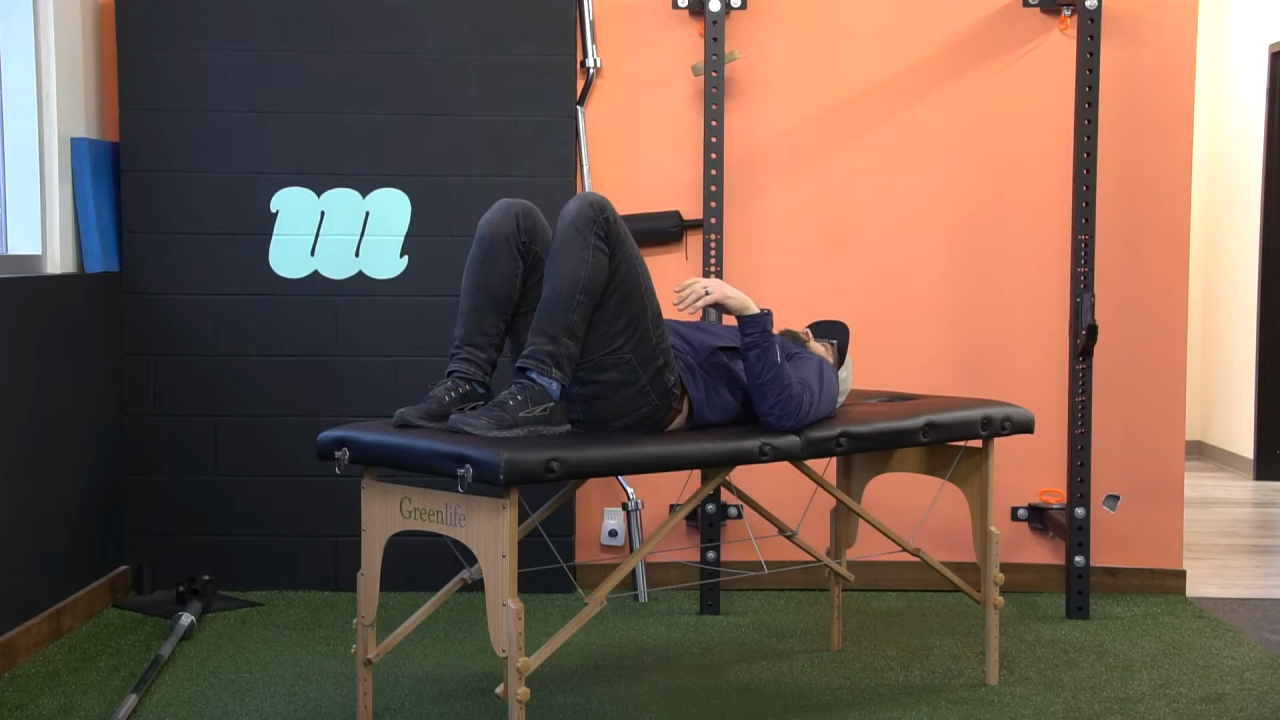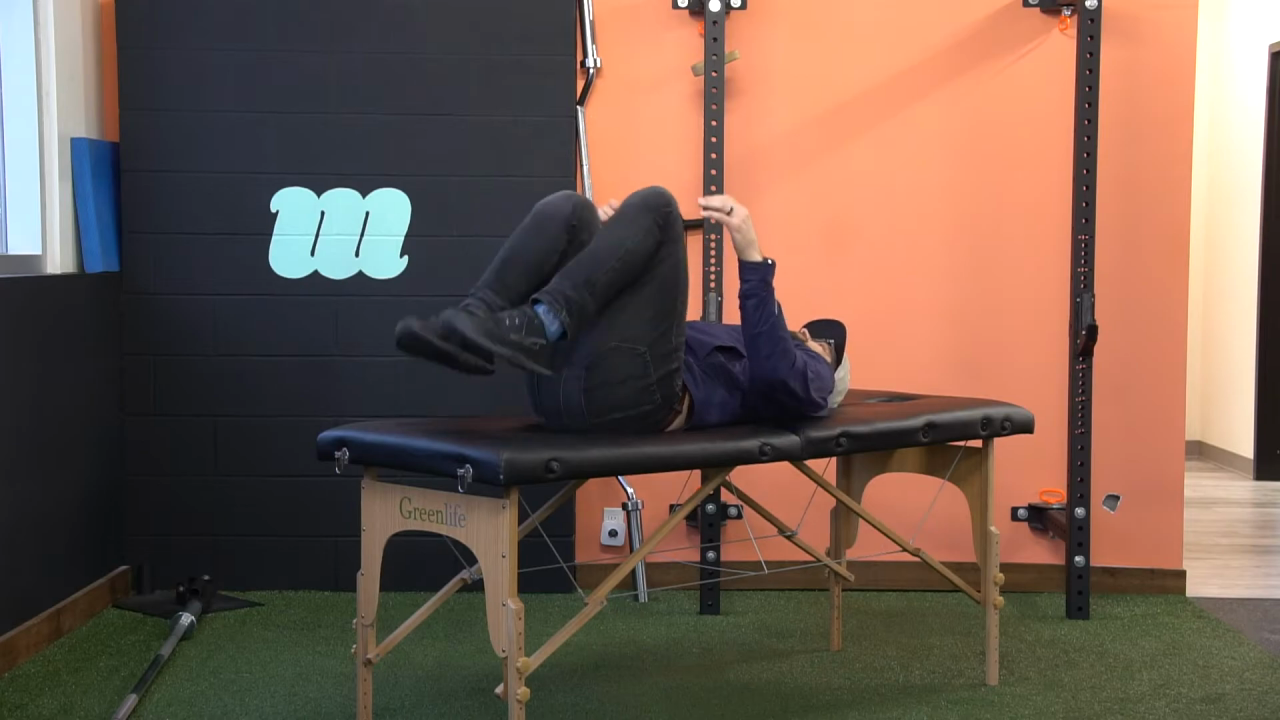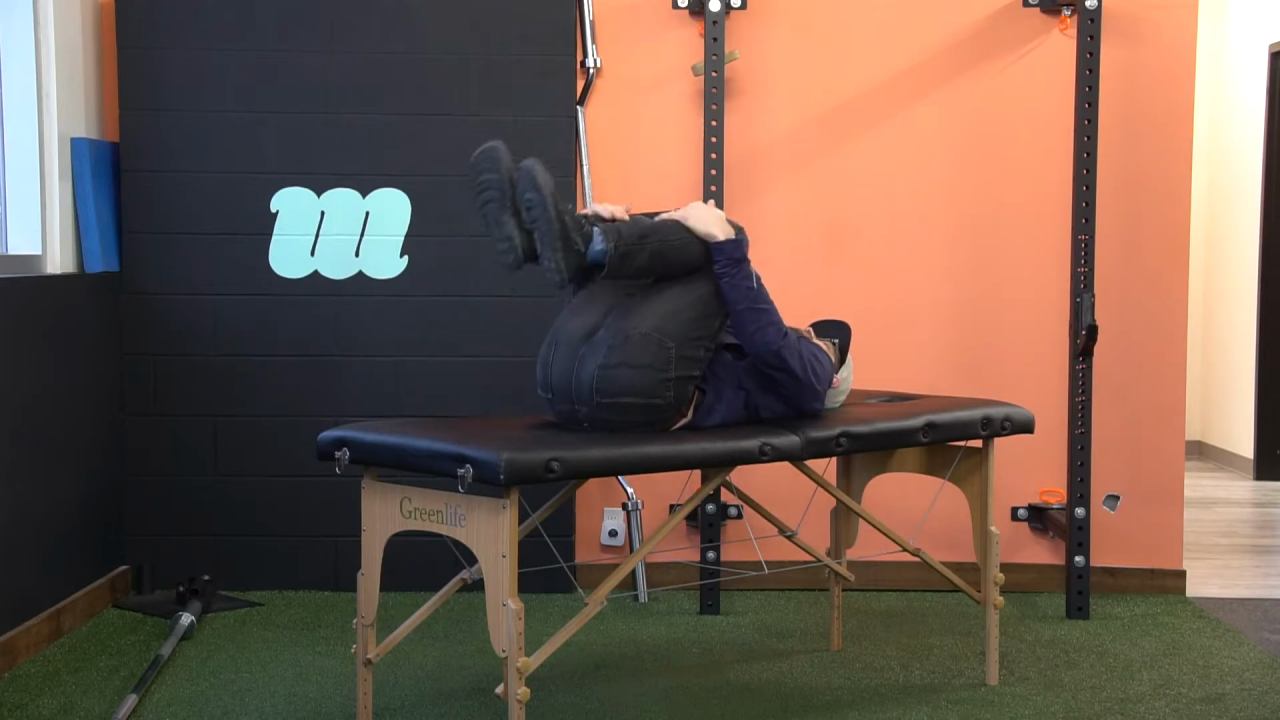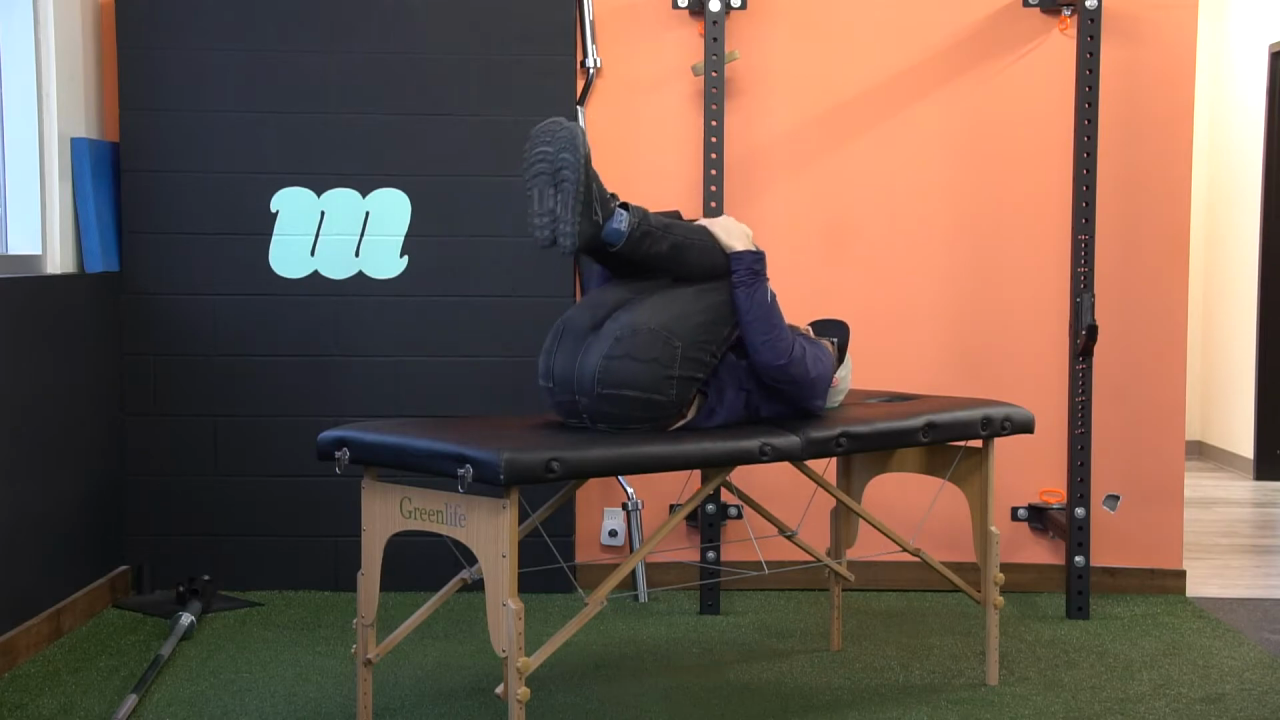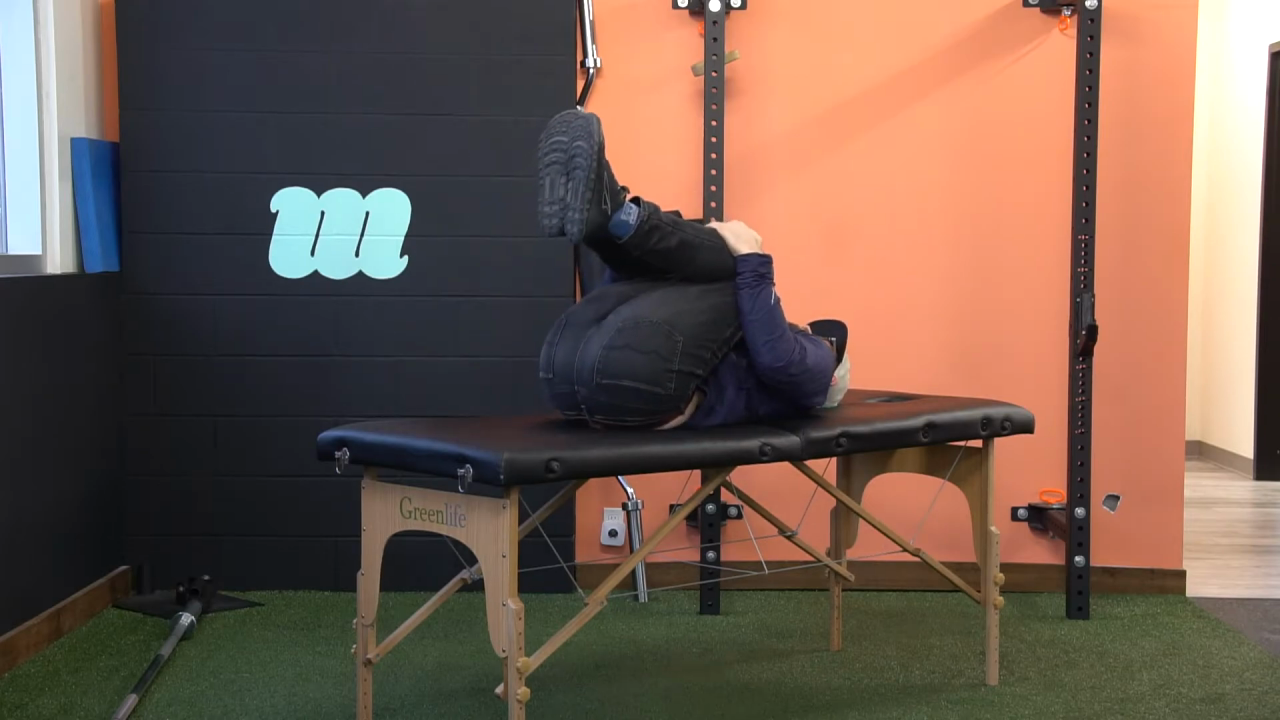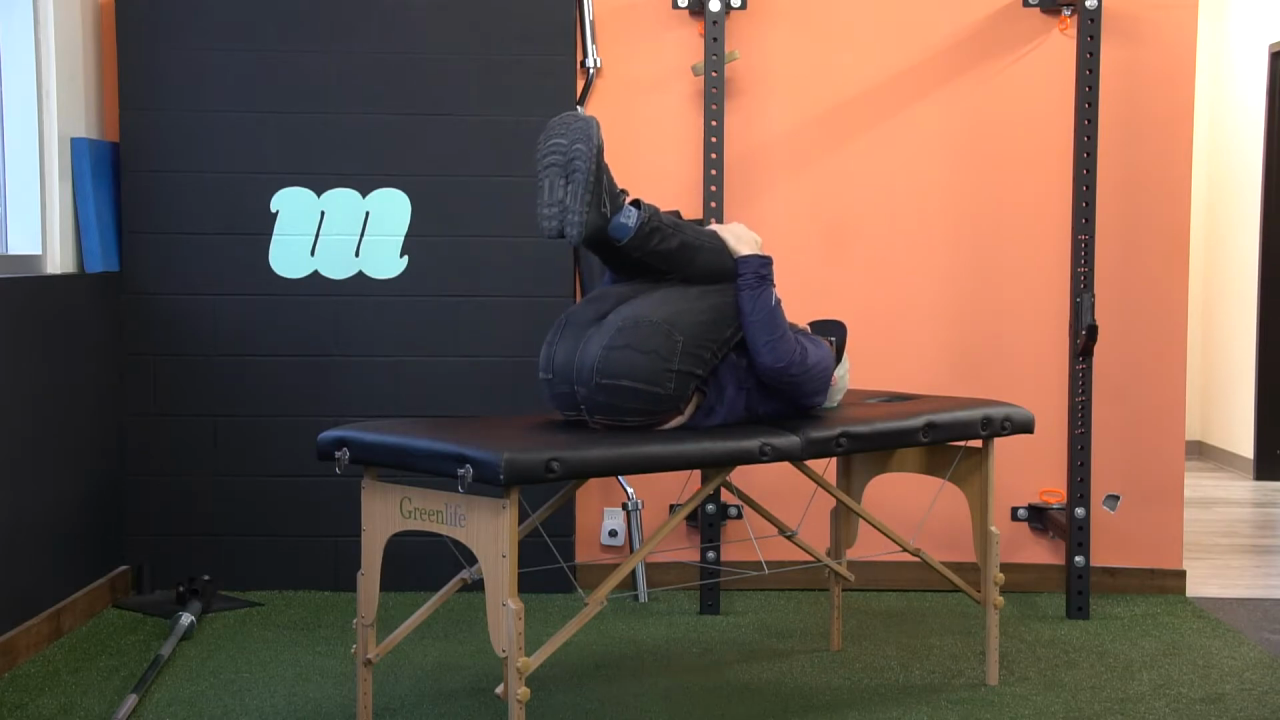
dt=0.4s
person 1, frame 1
left shoulder: (809, 371)
right shoulder: (728, 341)
left elbow: (781, 413)
left wrist: (749, 312)
left hip: (639, 395)
right hip: (576, 384)
left knee: (589, 212)
right knee: (512, 219)
left ankle: (537, 392)
right ankle: (465, 387)
person 1, frame 2
left shoulder: (806, 382)
right shoulder: (728, 346)
left elbow: (775, 367)
left wrist: (753, 258)
right wrist: (598, 238)
left hip: (632, 395)
right hip: (565, 384)
left knee: (652, 203)
right knee: (567, 207)
left ankle: (534, 328)
right ankle: (466, 333)
person 1, frame 3
left shoulder: (807, 378)
right shoulder: (728, 344)
left elbow: (767, 339)
left wrist: (723, 240)
right wrist: (604, 233)
left hip: (636, 386)
left knee: (723, 248)
left ankle: (578, 240)
right ankle: (554, 238)
person 1, frame 4
left shoulder: (812, 371)
right shoulder: (733, 346)
left elbow: (774, 357)
left wrist: (745, 257)
left hip: (639, 382)
left ankle: (601, 218)
right ankle: (593, 220)
person 1, frame 5
left shoulder: (812, 365)
right shoulder: (734, 348)
left elbow: (776, 359)
left wrist: (751, 261)
left hip: (638, 385)
left knee: (739, 266)
left ankle: (612, 210)
right ankle: (601, 213)
person 1, frame 6
left shoulder: (813, 365)
right shoulder: (735, 348)
left elbow: (777, 360)
left wrist: (752, 261)
left hip: (642, 380)
left knee: (740, 266)
left ankle: (610, 213)
right ankle: (599, 214)
